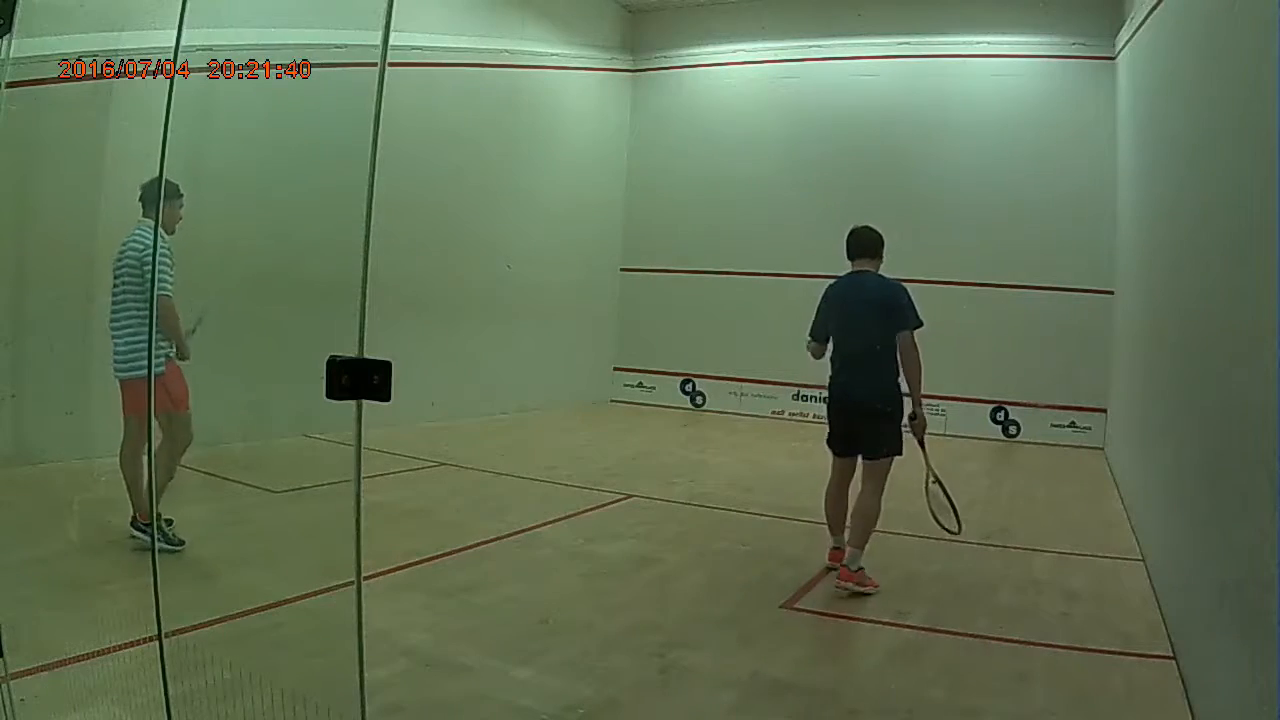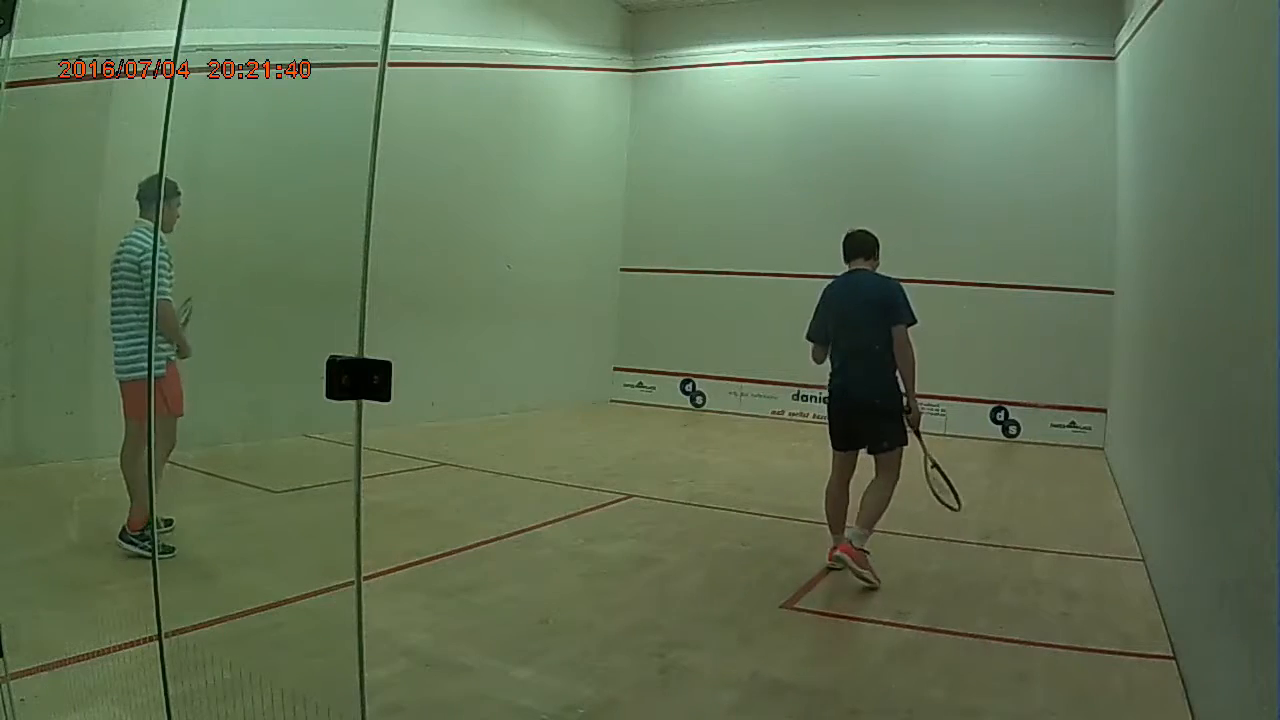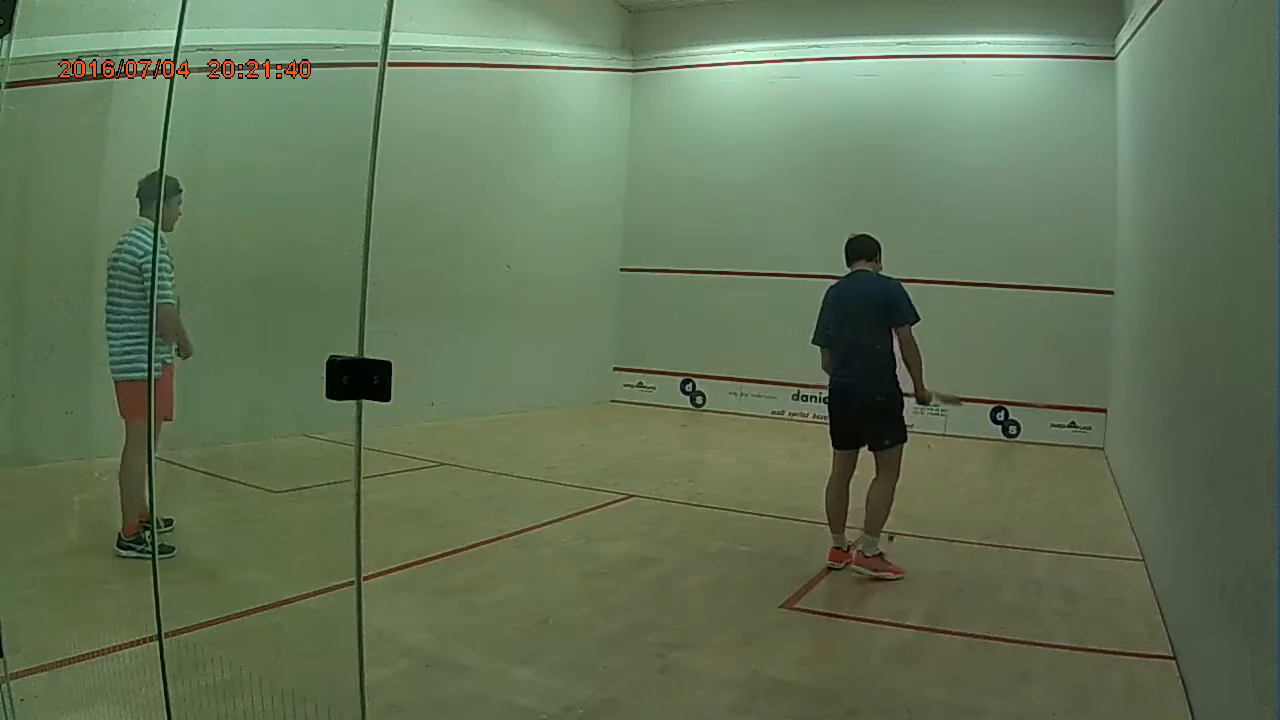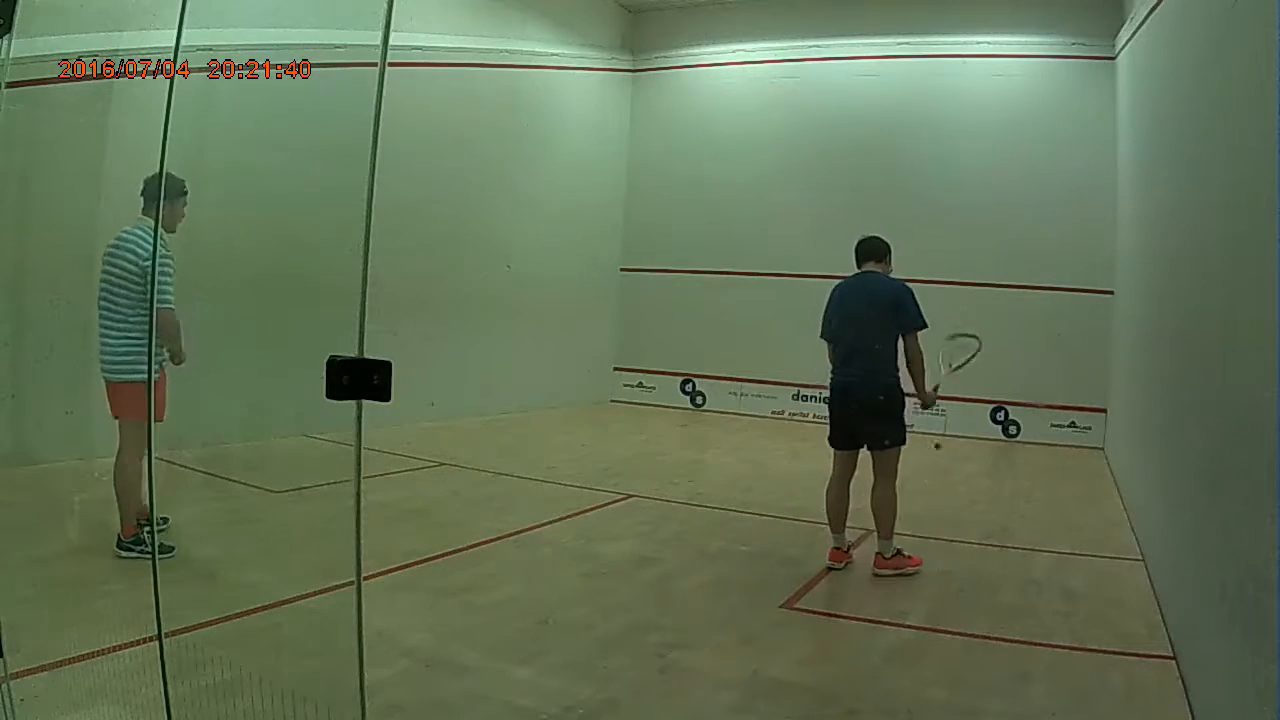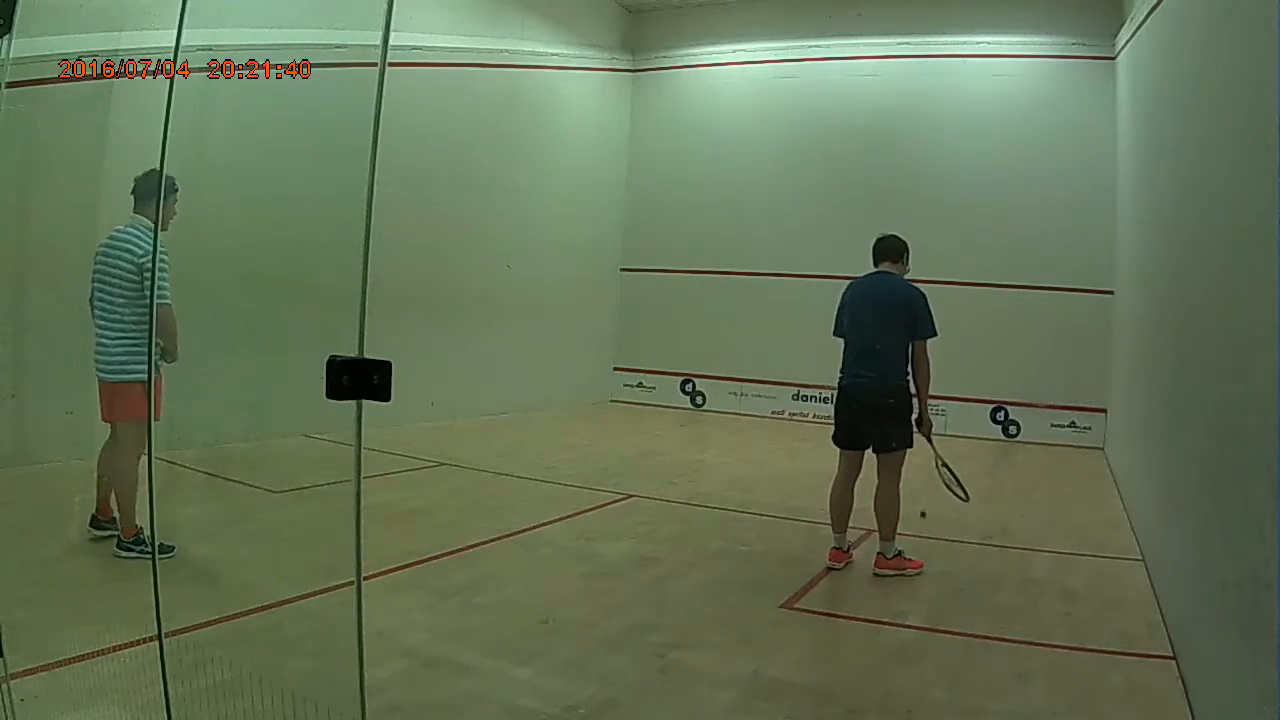
dt=0.2s
person 1, frame 1
left shoulder: (129, 244)
right shoulder: (155, 245)
right elbow: (161, 305)
right wrist: (182, 344)
left hip: (128, 358)
right hip: (153, 359)
left knee: (134, 438)
right knee: (179, 435)
left ankle: (143, 514)
right ankle: (147, 516)
person 1, frame 2
left shoulder: (127, 245)
right shoulder: (152, 247)
right elbow: (162, 309)
left wrist: (171, 339)
right wrist: (183, 343)
left hip: (129, 359)
right hip: (152, 361)
left knee: (136, 441)
right knee: (159, 443)
left ankle: (142, 516)
right ankle: (135, 529)
person 1, frame 3
left shoulder: (124, 244)
right shoulder: (153, 249)
right elbow: (164, 312)
right wrist: (185, 344)
left hip: (124, 359)
right hip: (146, 362)
left knee: (137, 442)
right knee: (139, 446)
left ankle: (141, 515)
right ankle: (130, 535)
person 1, frame 4
left shoulder: (118, 242)
right shoulder: (156, 252)
left elbow: (105, 300)
right elbow: (164, 316)
right wrist: (178, 350)
left hip: (114, 358)
right hip: (139, 363)
left knee: (132, 442)
right knee: (134, 447)
left ankle: (138, 512)
right ankle: (130, 536)
person 1, frame 5
left shoulder: (108, 242)
right shoulder: (150, 248)
left elbow: (95, 300)
right elbow: (161, 311)
right wrist: (171, 348)
left hip: (107, 360)
right hip: (135, 363)
left knee: (117, 441)
right knee: (131, 448)
left ankle: (103, 516)
right ankle: (129, 536)
person 2, frame 1
left shoulder: (832, 293)
right shoulder: (893, 292)
left elbow: (818, 351)
right elbow: (907, 350)
left wrist: (817, 343)
right wrist: (917, 404)
left hip: (841, 396)
right hip: (879, 399)
left knee: (840, 476)
right knee: (872, 484)
left ankle: (837, 548)
right ankle: (851, 566)
person 2, frame 2
left shoulder: (830, 292)
right shoulder: (888, 288)
left elbow: (818, 355)
right elbow: (902, 345)
right wrist: (911, 396)
left hip: (840, 393)
right hip: (879, 394)
left knee: (841, 471)
right knee: (887, 473)
left ankle: (837, 546)
right ankle: (854, 544)
person 2, frame 3
left shoulder: (832, 293)
right shoulder: (890, 288)
left elbow: (825, 358)
right elbow: (906, 343)
right wrist: (920, 388)
left hip: (840, 392)
right hip: (879, 392)
left knee: (841, 471)
right knee: (887, 473)
left ankle: (838, 548)
right ankle: (868, 552)
person 2, frame 4
left shoulder: (838, 292)
right shoulder: (898, 291)
left elbow: (832, 350)
right elbow: (912, 350)
right wrist: (922, 390)
left hip: (841, 390)
right hip: (880, 392)
left knee: (841, 472)
right knee: (885, 475)
left ankle: (838, 548)
right ankle: (886, 554)
person 2, frame 5
left shoulder: (852, 290)
right shoulder: (912, 296)
right elbow: (919, 358)
right wrist: (924, 409)
left hip: (850, 391)
right hip: (889, 395)
left knee: (846, 472)
right knee: (888, 478)
left ankle: (839, 548)
right ankle: (887, 555)
